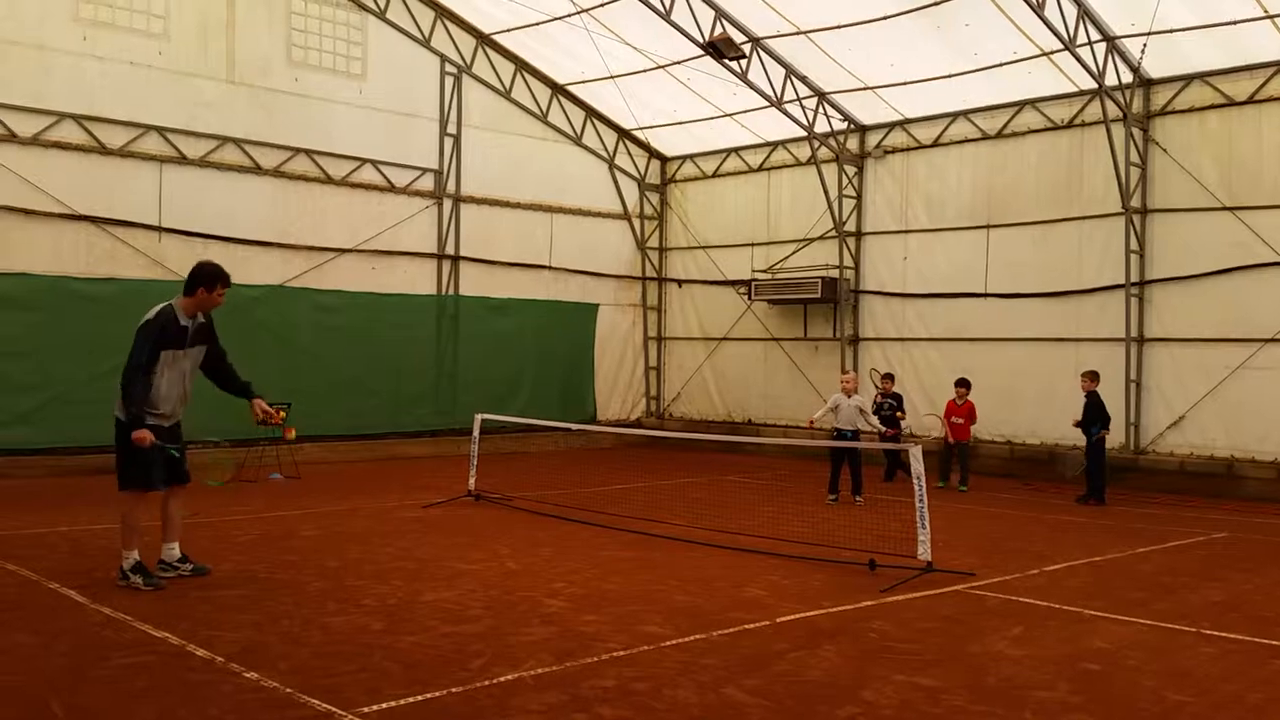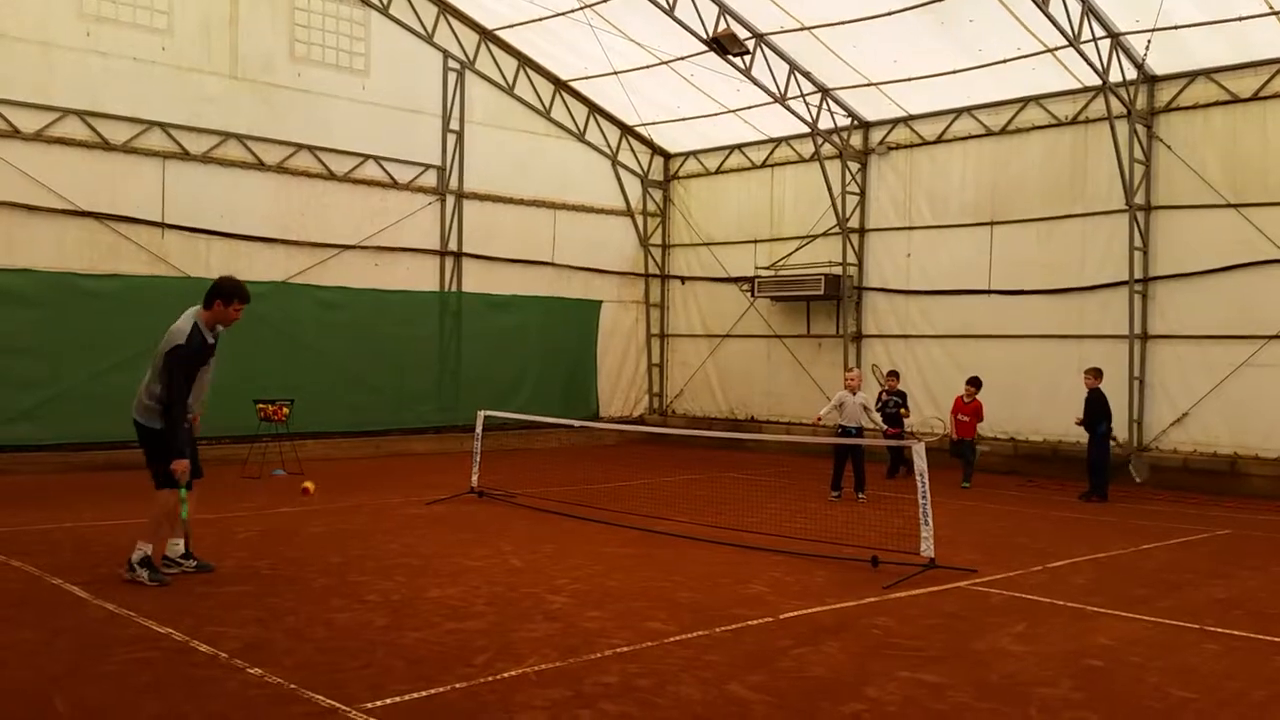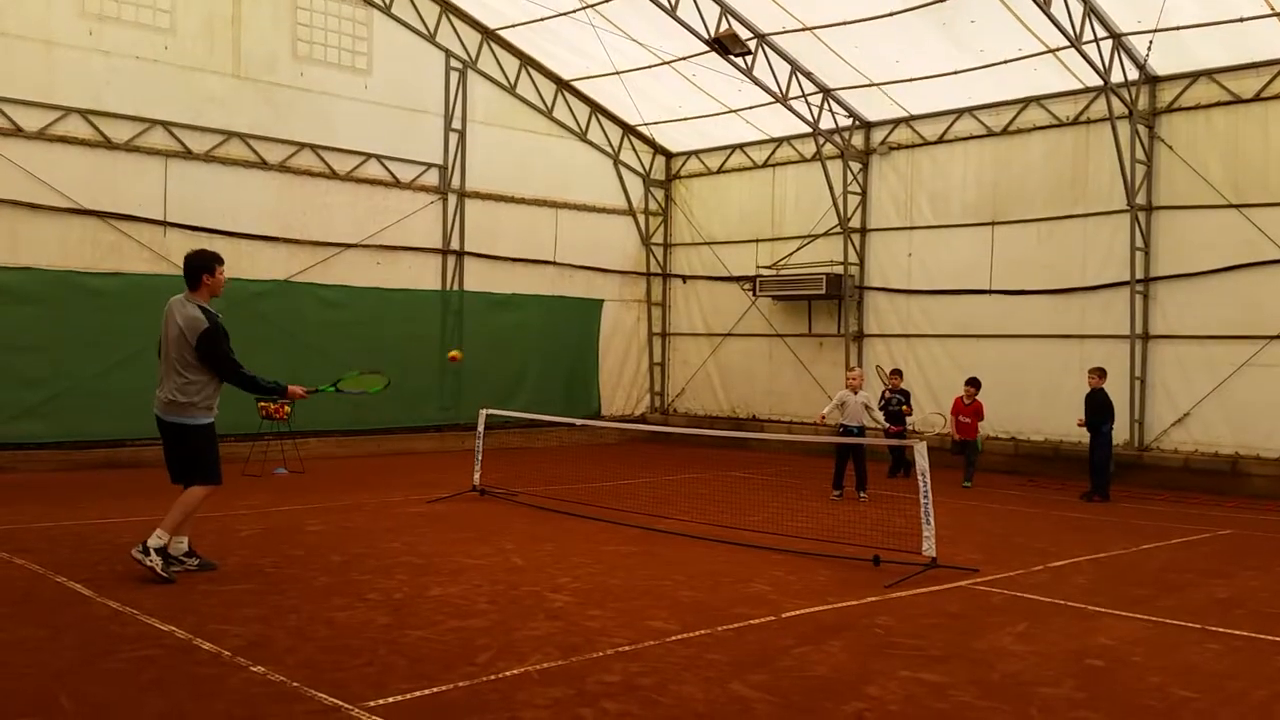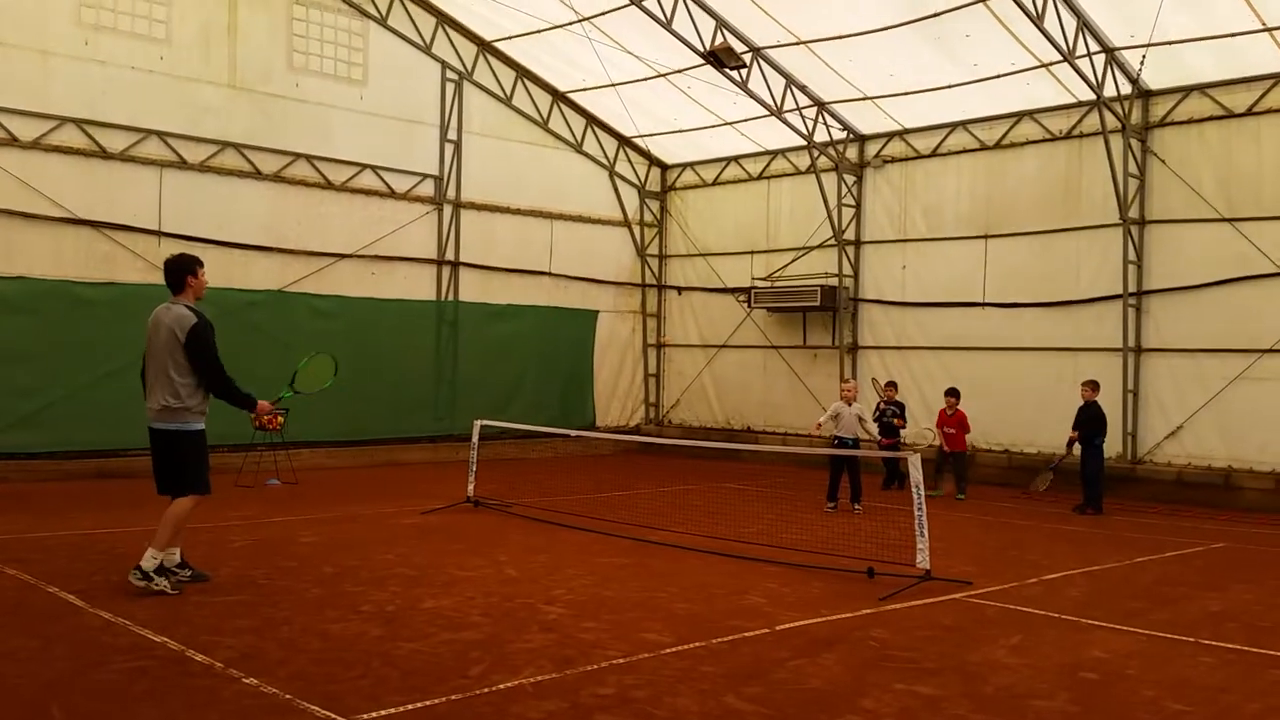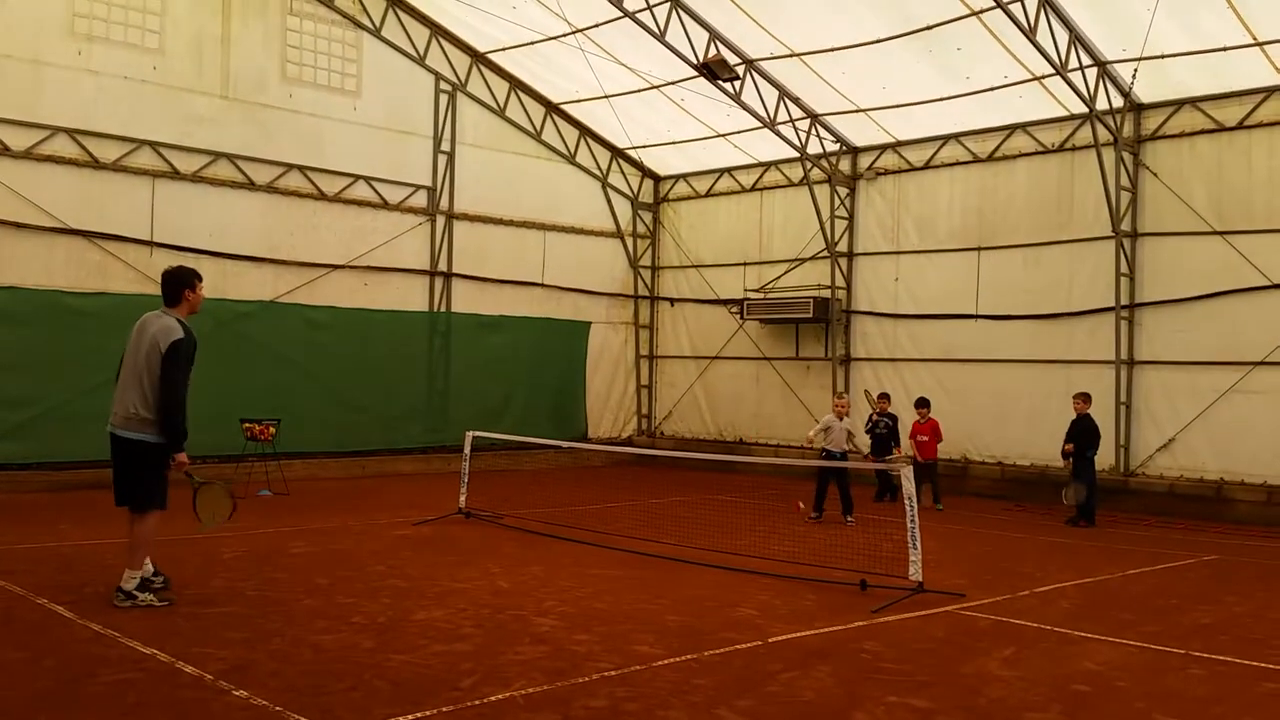
dt=0.4s
person 1, frame 1
left shoulder: (203, 323)
right shoulder: (158, 323)
left elbow: (217, 366)
right elbow: (131, 375)
left wrist: (251, 397)
right wrist: (137, 424)
left hip: (169, 420)
right hip: (140, 423)
left knee: (177, 484)
right knee: (136, 489)
left ankle: (171, 557)
right ankle: (129, 565)
person 1, frame 2
left shoulder: (211, 326)
right shoulder: (188, 343)
right elbow: (173, 400)
left wrist: (196, 410)
right wrist: (177, 453)
left hip: (176, 416)
right hip: (156, 420)
left knee: (186, 484)
right knee: (174, 486)
left ankle: (175, 553)
right ankle: (140, 559)
person 1, frame 3
left shoulder: (174, 305)
right shoulder: (207, 325)
right elbow: (235, 374)
right wrist: (283, 390)
left hip: (170, 409)
right hip: (191, 414)
left knee: (194, 482)
right knee: (204, 484)
left ankle: (179, 550)
right ankle: (152, 546)
person 1, frame 4
left shoulder: (158, 316)
right shoulder: (195, 323)
left elbow: (146, 371)
right elbow: (216, 378)
right wrist: (252, 404)
left hip: (159, 420)
right hip: (183, 422)
left knee: (180, 493)
right knee: (189, 494)
left ankle: (171, 562)
right ankle: (147, 566)
person 1, frame 5
left shoulder: (145, 321)
right shoulder: (180, 337)
left elbow: (124, 375)
right elbow: (173, 397)
right wrist: (178, 446)
left hip: (121, 427)
right hip: (146, 433)
left knee: (140, 506)
right knee: (148, 509)
left ankle: (143, 571)
right ankle: (130, 586)
